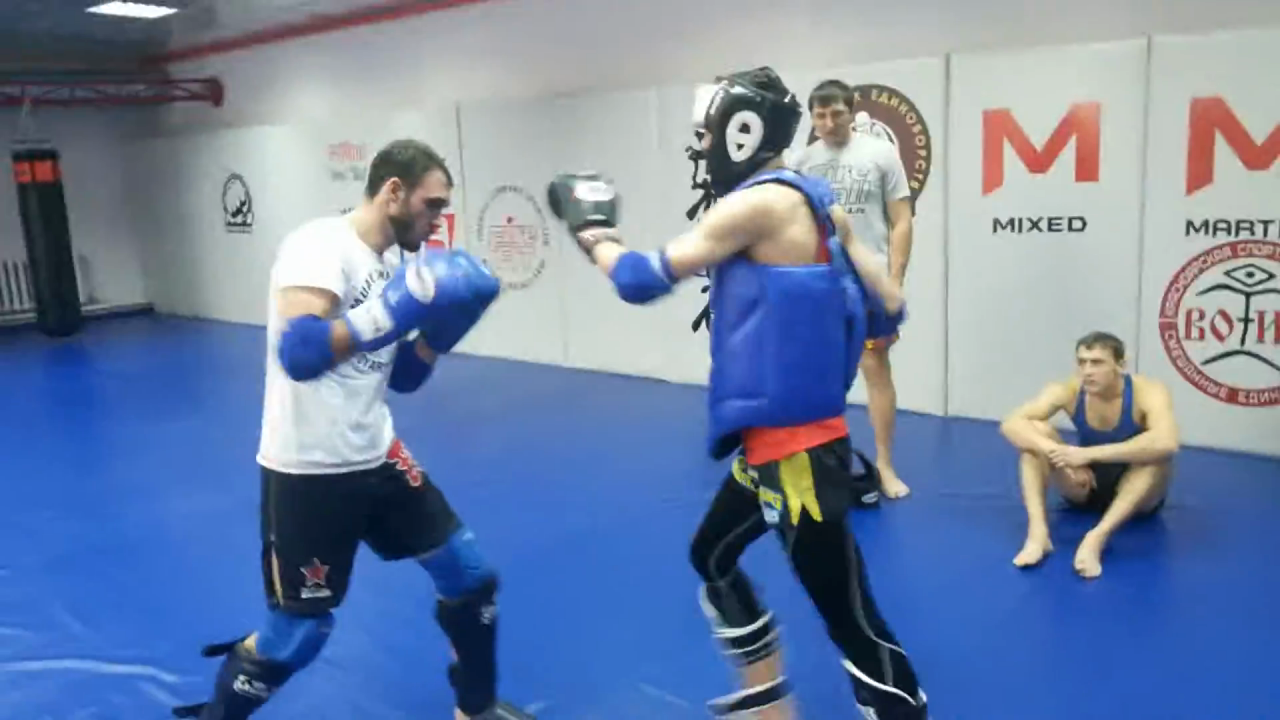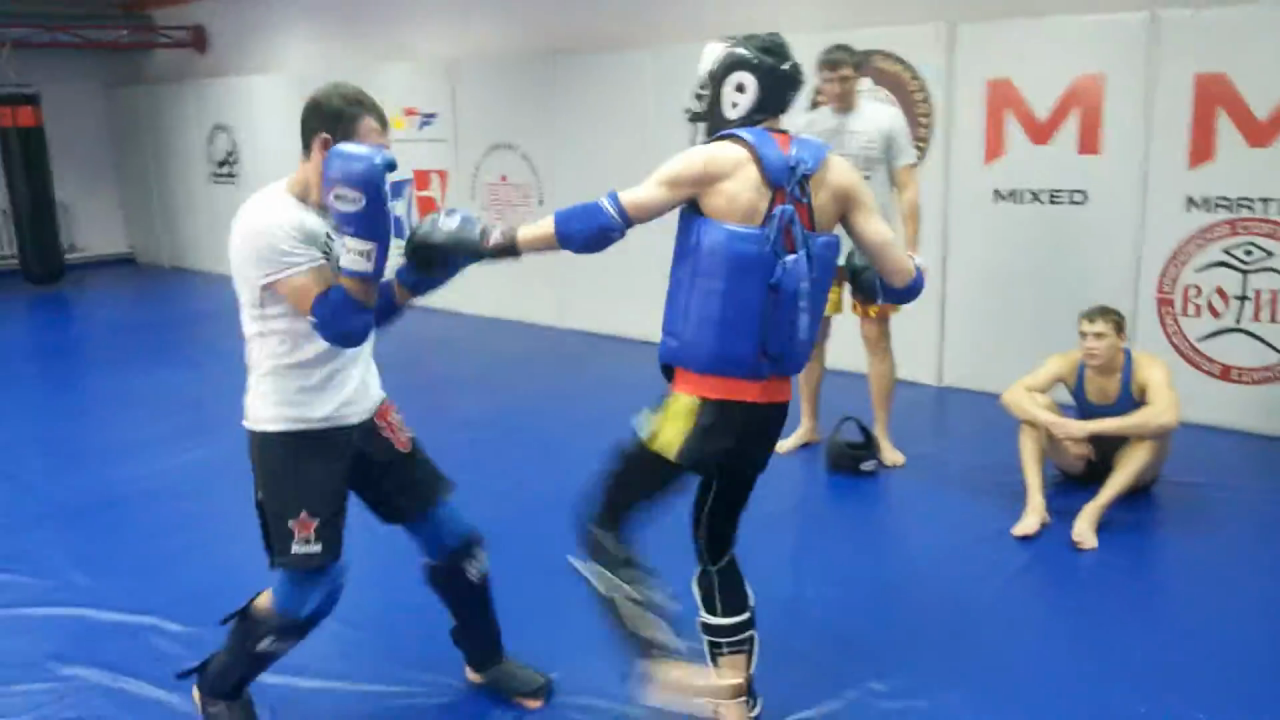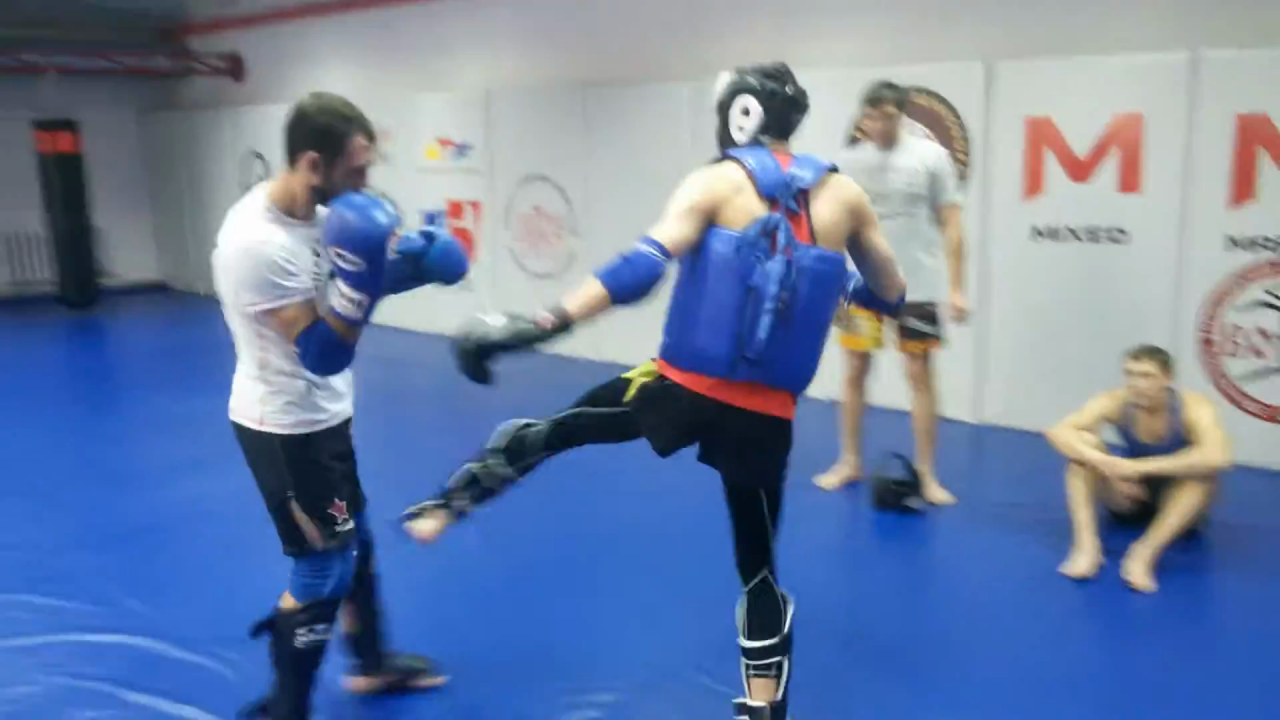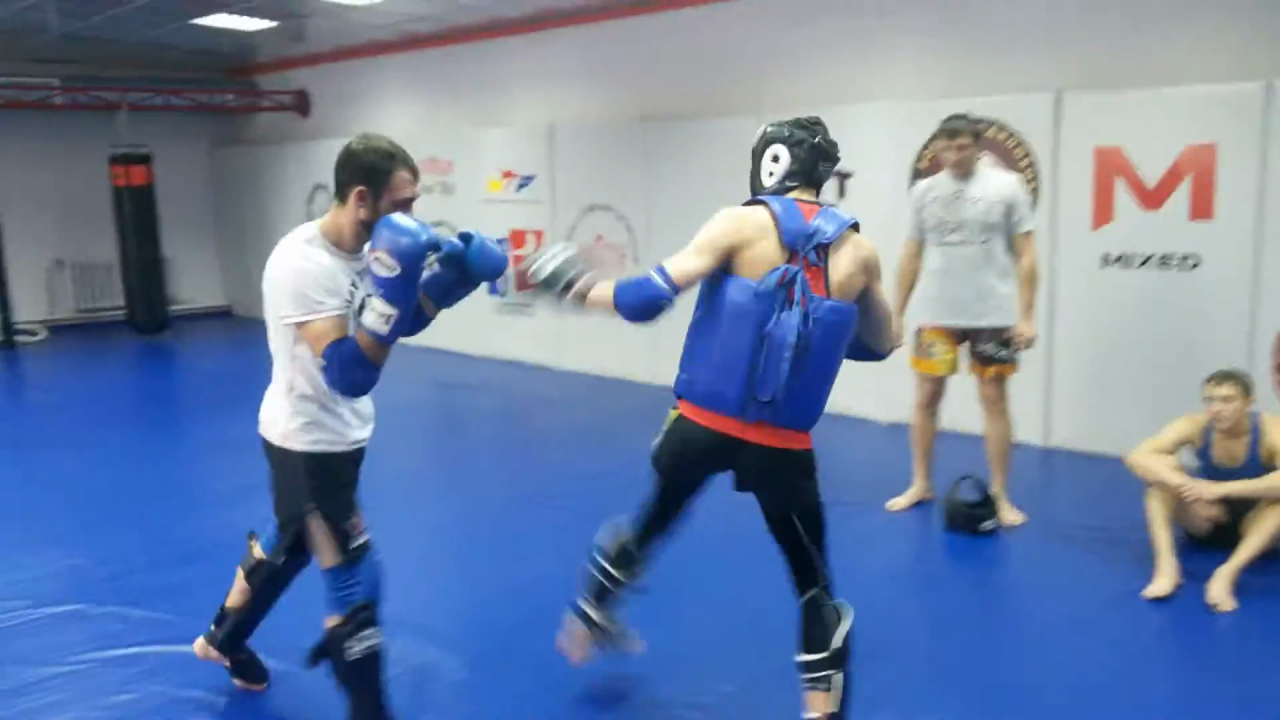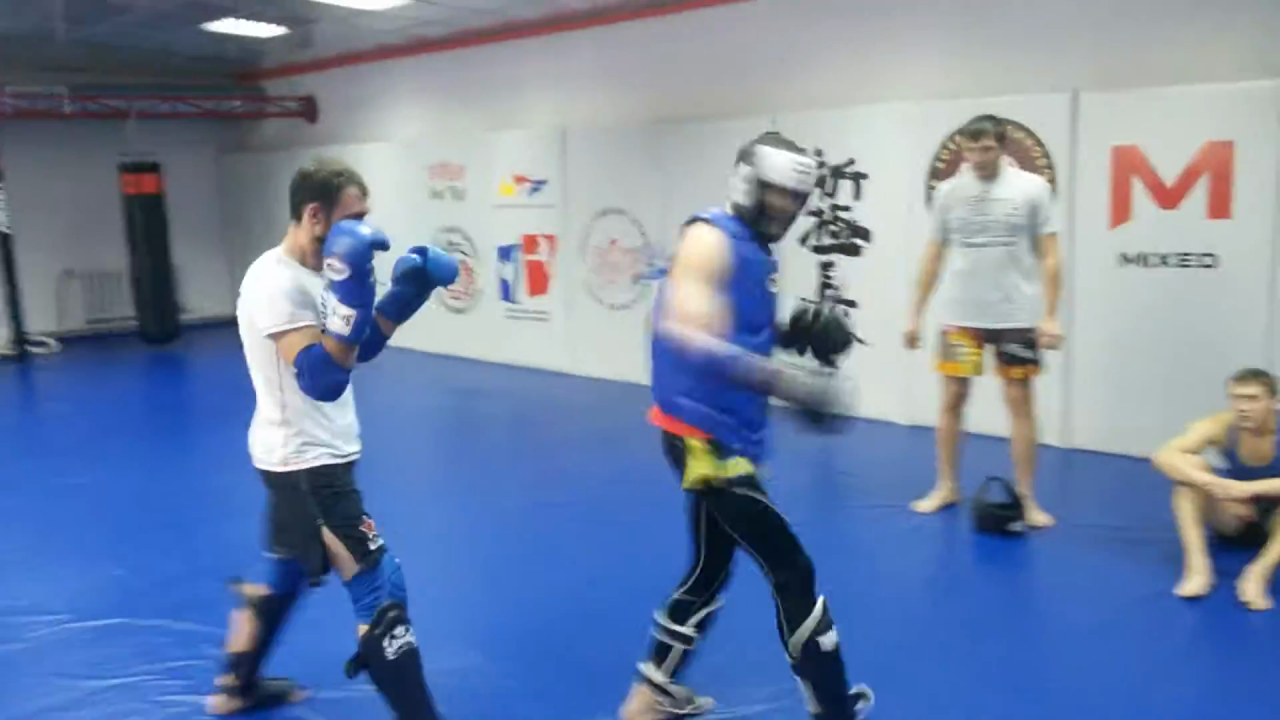
dt=0.2s
person 1, frame 1
left shoulder: (756, 203)
right shoulder: (819, 207)
left elbow: (645, 280)
right elbow: (888, 308)
left wrist: (590, 227)
left hip: (794, 446)
right hip: (782, 437)
left knee: (852, 619)
right knee: (711, 557)
person 1, frame 2
left shoulder: (715, 161)
right shoulder: (836, 174)
left elbow: (603, 222)
right elbow: (903, 282)
left wrist: (489, 241)
right wrist: (866, 279)
left hip: (709, 395)
right hip: (769, 400)
left knee: (605, 533)
right knee: (714, 548)
person 1, frame 3
left shoulder: (716, 182)
right shoulder: (844, 194)
left elbow: (640, 269)
right elbow: (890, 294)
left wrist: (537, 325)
left hip: (682, 386)
right hip: (767, 413)
left knee: (552, 433)
right knee: (757, 568)
left ankle: (445, 507)
person 1, frame 4
left shoulder: (740, 223)
right shoulder: (859, 252)
left elbow: (648, 298)
right elbow: (878, 347)
left wrist: (577, 282)
left hip: (702, 421)
right hip: (781, 444)
left knee: (654, 522)
right knee: (814, 586)
left ankle: (589, 622)
person 1, frame 5
left shoulder: (750, 248)
right shoulder: (708, 240)
right elbow: (687, 335)
left wrist: (793, 332)
right wrist: (783, 381)
left hip: (712, 433)
right hip: (704, 437)
left knee: (709, 572)
right knee: (793, 573)
person 2, frame 1
left shoulder: (396, 265)
right shoulder: (319, 247)
right elbow: (300, 355)
left wrist: (448, 318)
right wrist: (398, 306)
left hip: (375, 454)
right hip: (308, 471)
left knee: (470, 575)
right knee: (298, 631)
person 2, frame 2
left shoulder: (348, 209)
right shoulder: (270, 222)
left elbow: (377, 307)
right elbow: (345, 325)
left wrist: (427, 268)
right wrist: (360, 223)
left hip: (361, 411)
right hip: (294, 429)
left knee: (452, 535)
right knee: (310, 588)
left ankle: (486, 660)
person 2, frame 3
left shoulder: (319, 211)
right shoulder: (257, 242)
left elbow: (335, 293)
right elbow: (326, 356)
left wrist: (408, 261)
right wrist: (359, 268)
left hip: (321, 414)
right hip: (285, 427)
left knee: (353, 543)
right knee: (324, 570)
left ankle: (373, 661)
person 2, frame 4
left shoulder: (362, 245)
right shoulder: (304, 265)
left elbow: (397, 322)
right elbow: (352, 375)
left wrist: (448, 277)
right wrist: (391, 287)
left hip: (328, 438)
right hip: (312, 443)
left knee: (284, 545)
right knee: (355, 584)
left ankle: (224, 641)
person 2, frame 5
left shoulder: (322, 268)
right shoulder: (275, 282)
left elbow: (361, 348)
right elbow: (323, 381)
left wrist: (407, 290)
right wrist: (348, 287)
left hip: (297, 457)
right hip: (308, 462)
left knee: (283, 573)
right knee: (380, 588)
person 3, frame 1
left shoulder: (881, 154)
right shoulder: (801, 161)
left elbow: (902, 223)
left wrist: (895, 282)
left knee: (876, 369)
left ankle: (884, 466)
person 3, frame 2
left shoulder: (888, 119)
right shoulder: (807, 127)
left elbow: (907, 188)
left wrist: (910, 249)
left knee: (876, 338)
right knee: (811, 336)
left ankle: (882, 435)
right ankle: (808, 425)
person 3, frame 3
left shoulder: (932, 156)
right shoulder: (849, 161)
left elbow: (952, 225)
left wrist: (956, 288)
left hip: (917, 289)
left knee: (920, 375)
right knee: (853, 371)
left ankle: (926, 473)
right ankle: (850, 462)
person 3, frame 4
left shoulder: (1007, 186)
right shoulder: (924, 191)
left elbow: (1025, 256)
right elbow: (910, 257)
left wrist: (1026, 315)
right wrist: (897, 314)
left hip: (992, 316)
right hip: (935, 316)
left knee: (994, 399)
right knee: (926, 396)
left ankle: (999, 494)
right ankle: (921, 483)
person 3, frame 5
left shoulder: (1032, 187)
right shoulder: (948, 191)
left elbow: (1049, 257)
right elbow: (933, 257)
left wrist: (1050, 316)
right wrist: (916, 314)
left hip: (1017, 317)
right hip: (960, 317)
left knee: (1019, 401)
right knee: (952, 397)
left ankle: (1026, 496)
right ankle: (946, 486)
person 4, frame 1
left shoulder: (1147, 393)
right shoulder: (1068, 391)
left elbow: (1167, 443)
right elbow: (1011, 424)
left wrist: (1090, 454)
right wrist: (1055, 451)
left hip: (1134, 492)
right hip: (1085, 483)
left knee: (1158, 454)
right knee: (1034, 432)
left ankle: (1097, 537)
right ankle: (1037, 530)
person 4, frame 2
left shoulder: (1146, 368)
right shoulder: (1068, 364)
left elbow: (1167, 418)
right elbow: (1011, 395)
left wrist: (1089, 427)
right wrist: (1055, 424)
left hip: (1129, 465)
right hip: (1081, 457)
left knee: (1157, 430)
right knee: (1034, 404)
left ankle: (1094, 510)
right ankle: (1035, 502)
person 4, frame 3
left shoulder: (1195, 408)
right shoulder: (1115, 402)
left elbow: (1218, 458)
right elbow: (1058, 432)
left wrist: (1140, 467)
right wrist: (1105, 462)
left hip: (1174, 503)
right hip: (1128, 496)
left knee: (1206, 471)
right knee: (1082, 444)
left ankle: (1147, 551)
right ankle: (1086, 543)
person 4, frame 4
right shoulder: (1195, 426)
right elbow: (1137, 457)
left wrist: (1220, 489)
right wrist: (1185, 487)
left hip: (1252, 525)
right hip: (1206, 520)
right knee: (1161, 468)
left ankle: (1227, 572)
right ankle: (1166, 564)
person 4, frame 5
right shoulder: (1220, 426)
right elbow: (1163, 456)
left wrist: (1249, 488)
right wrist: (1215, 485)
right hip: (1233, 519)
right knee: (1188, 466)
left ankle: (1260, 571)
right ankle: (1198, 563)
